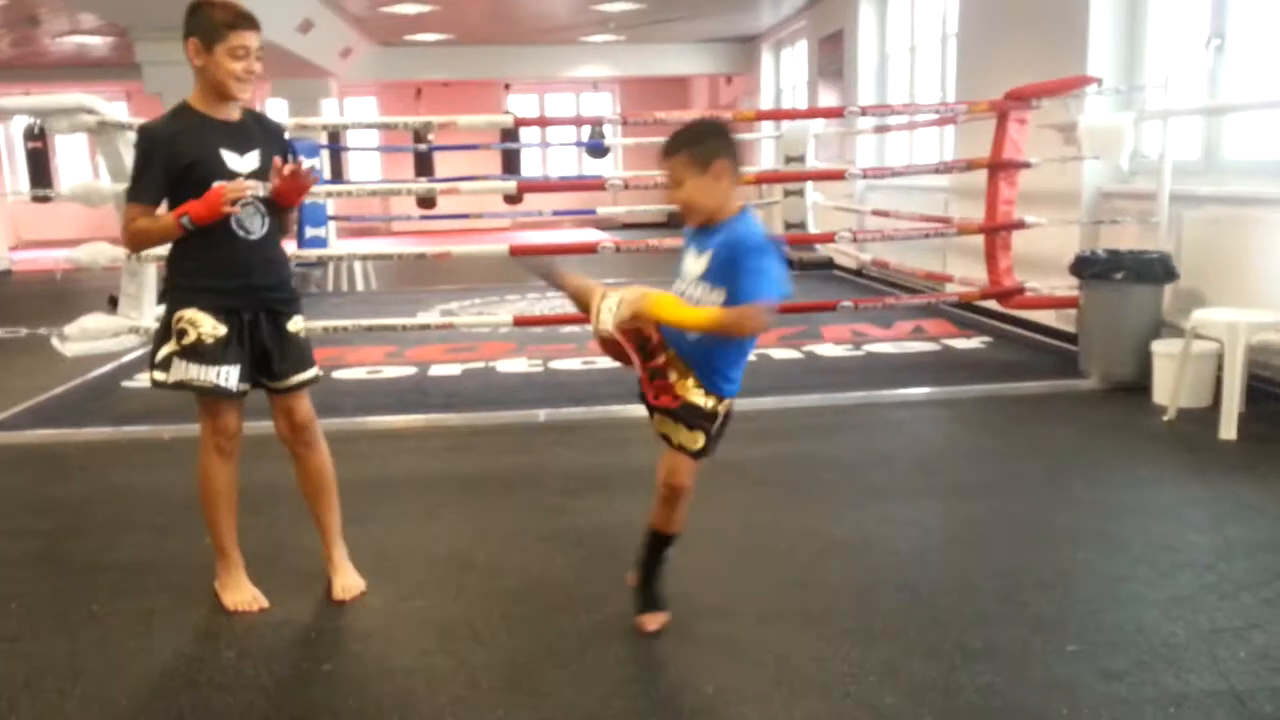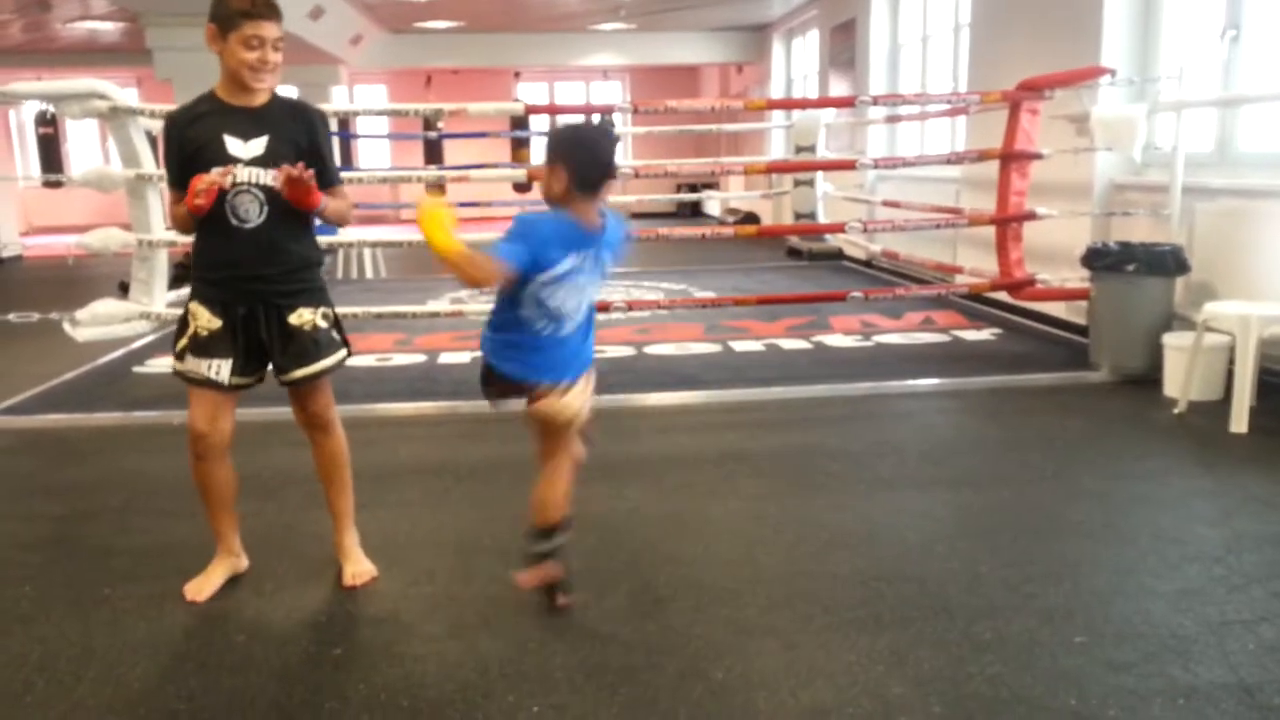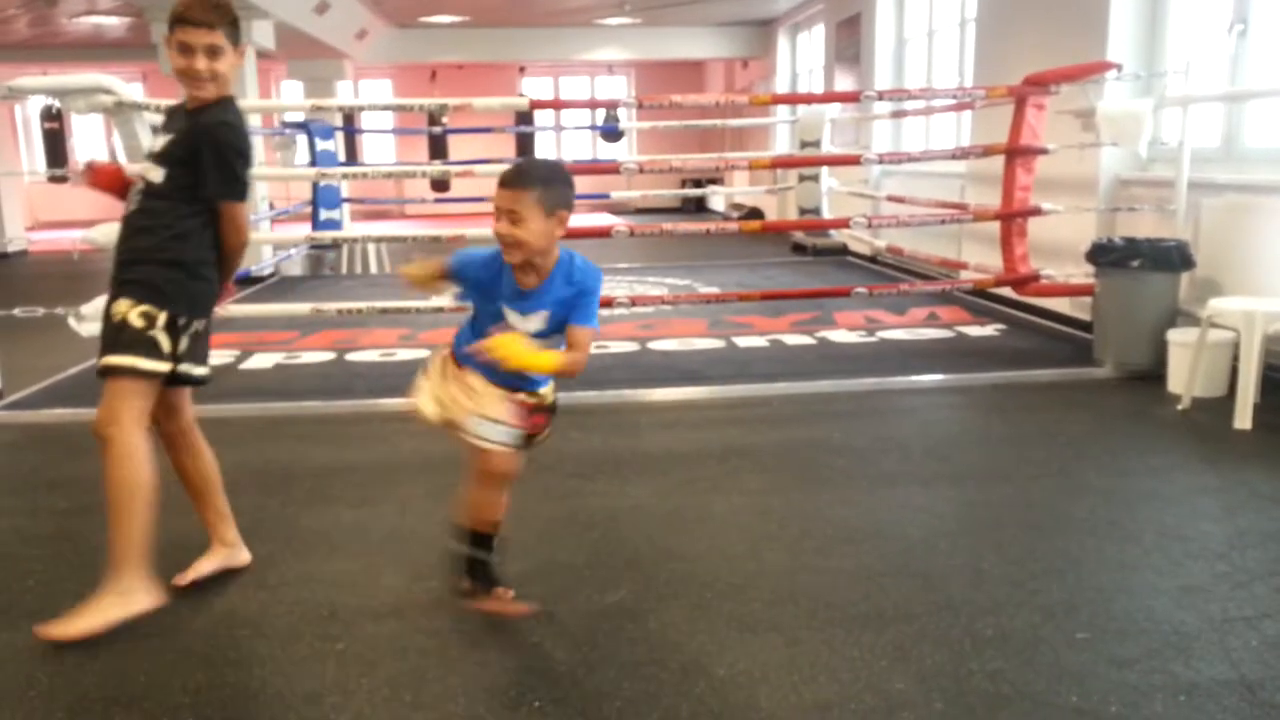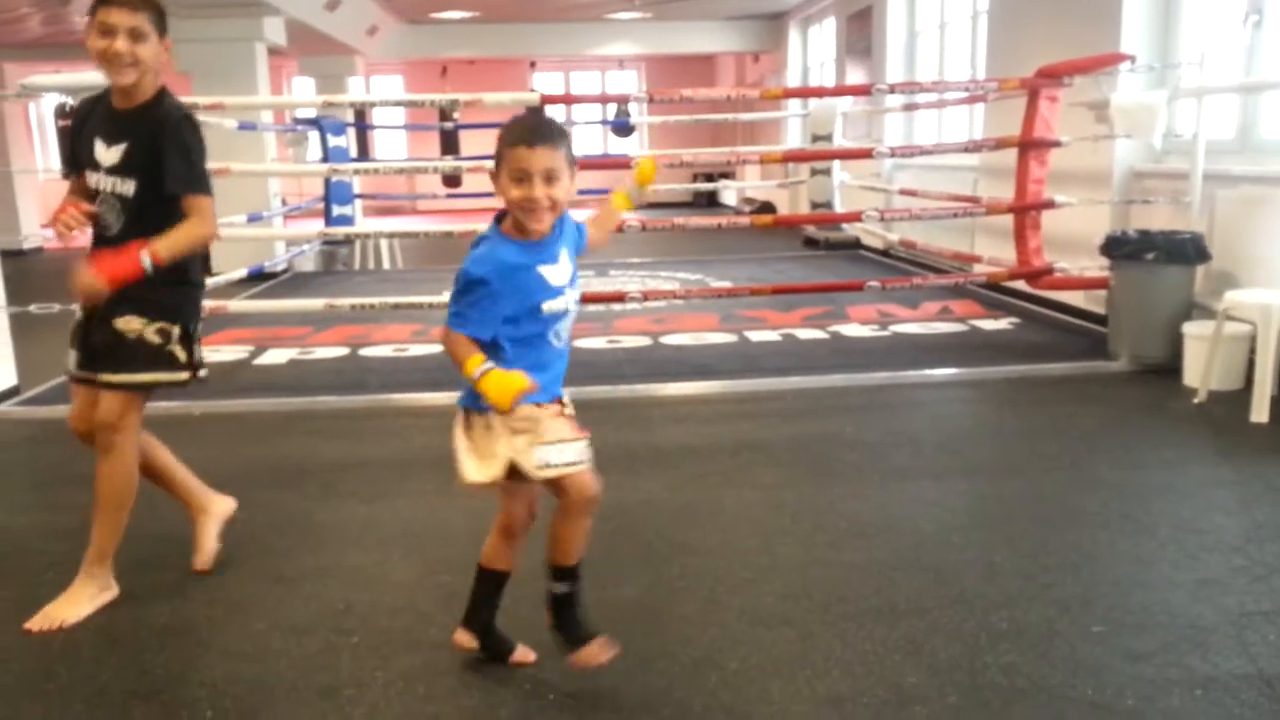
dt=0.5s
person 1, frame 1
left shoulder: (269, 133)
right shoulder: (164, 135)
right elbow: (133, 234)
left wrist: (291, 199)
right wrist: (196, 212)
left hip: (274, 300)
right hip: (207, 305)
left knee: (300, 425)
right knee: (221, 430)
left ankle: (336, 553)
right ankle: (228, 567)
person 1, frame 2
left shoulder: (304, 120)
right shoulder: (186, 124)
left elbow: (341, 211)
right elbow: (178, 219)
left wrist: (310, 198)
right wrist: (195, 203)
left hip: (294, 290)
right hip: (218, 296)
left knee: (318, 414)
right knee: (207, 430)
left ankle: (347, 539)
right ankle: (228, 550)
person 1, frame 3
left shoulder: (221, 128)
right shoulder: (184, 116)
left elbow: (233, 227)
left wrist: (210, 291)
right wrist: (121, 185)
left hip: (166, 288)
right hip: (143, 286)
left knee: (118, 419)
right knee: (172, 418)
left ankle: (130, 582)
right ankle: (226, 541)
person 1, frame 4
left shoulder: (174, 123)
right shoulder: (86, 115)
left elbow: (201, 223)
left wrist: (127, 263)
right wrist: (68, 212)
left hip: (157, 293)
right hip: (106, 292)
left knee: (115, 423)
right knee: (88, 422)
left ankle: (96, 576)
right ankle: (206, 501)
person 2, frame 1
left shoulder: (752, 245)
right shoulder: (705, 230)
left elbow: (756, 318)
left wrist: (683, 313)
right wrist: (662, 306)
left hip: (703, 383)
right hip: (666, 340)
left knee: (677, 481)
right knee: (603, 307)
left ankle: (648, 579)
person 2, frame 2
left shoulder: (539, 232)
right shoulder: (612, 229)
left elbow: (481, 275)
left wrist: (440, 238)
left hip: (504, 365)
right hip: (565, 370)
right knee: (559, 458)
right ankle: (545, 560)
person 2, frame 3
left shoulder: (581, 276)
right shoulder: (484, 263)
left elbow: (577, 357)
right elbow: (446, 270)
left wrist: (530, 358)
right wrist: (425, 272)
left hip: (528, 387)
right hip: (473, 375)
left knee: (497, 474)
right knee: (498, 467)
left ankle: (477, 577)
right ankle: (477, 569)
person 2, frame 4
left shoulder: (558, 225)
right shoulder: (489, 266)
left elbow: (587, 238)
right elbow: (456, 337)
left wrist: (630, 193)
right wrist: (485, 377)
left hip: (541, 400)
right hip: (508, 406)
left knee: (516, 513)
right knee: (582, 493)
left ankle: (478, 625)
right ankle: (565, 611)
